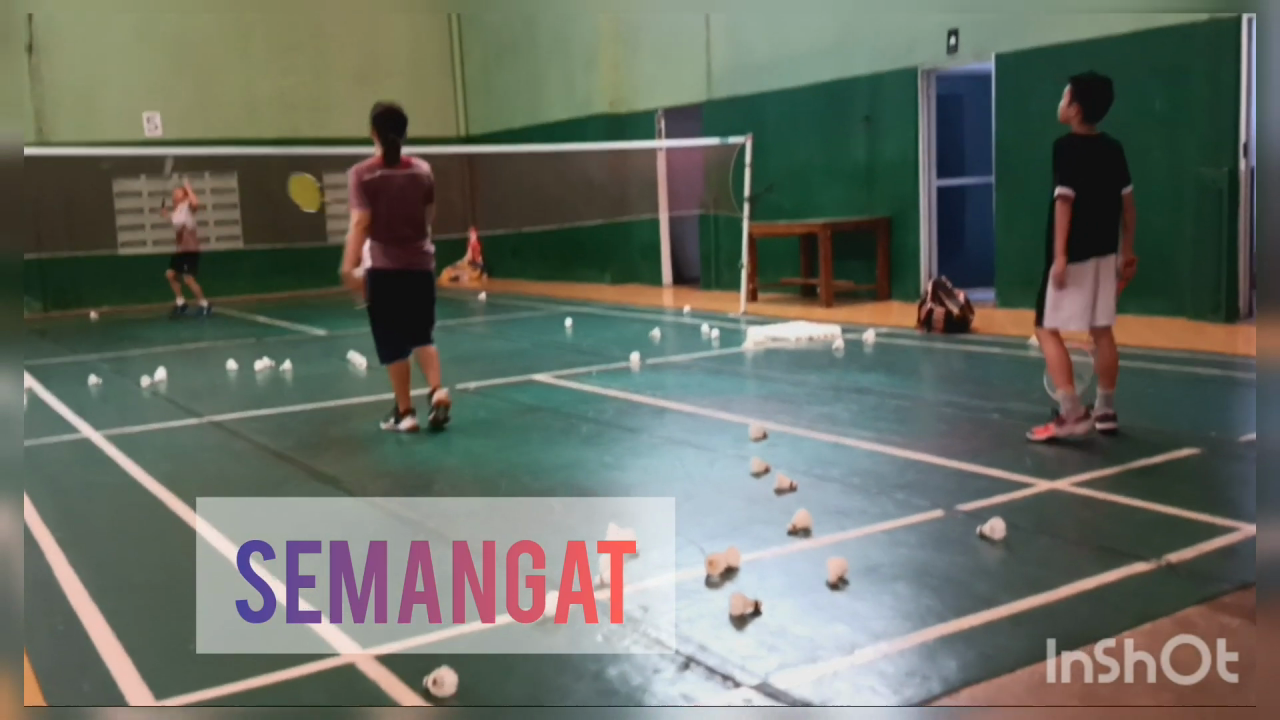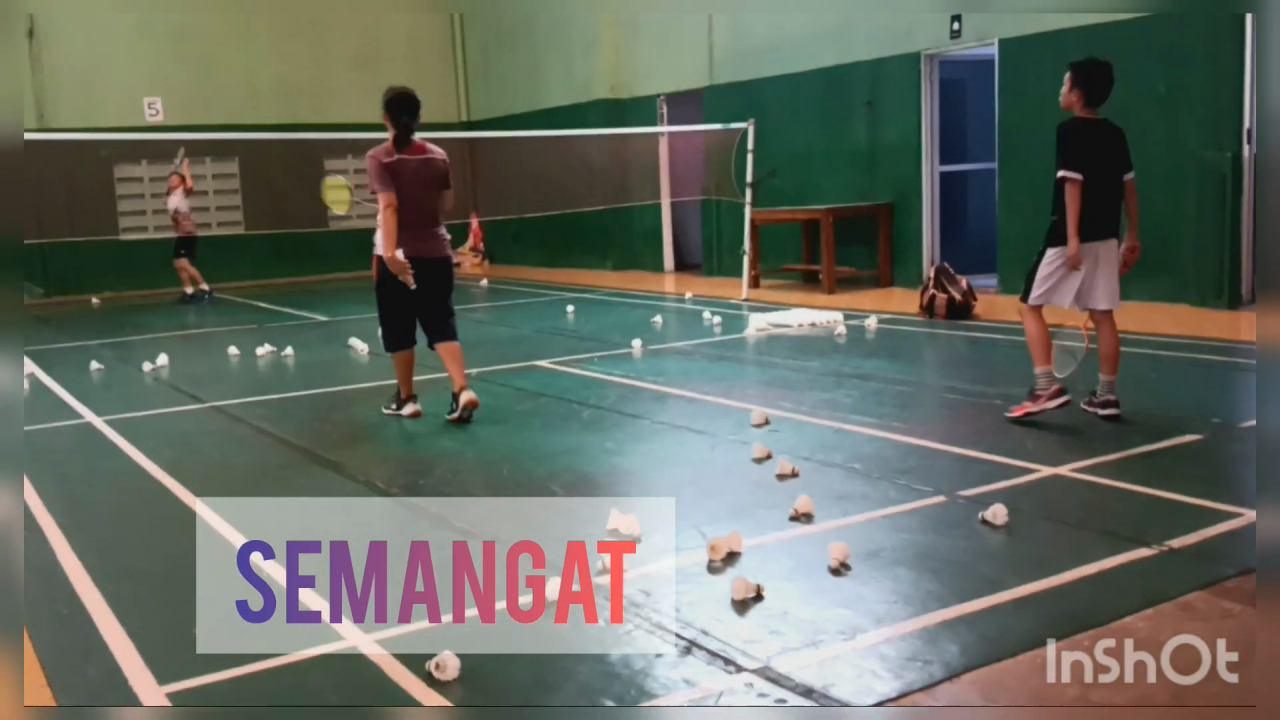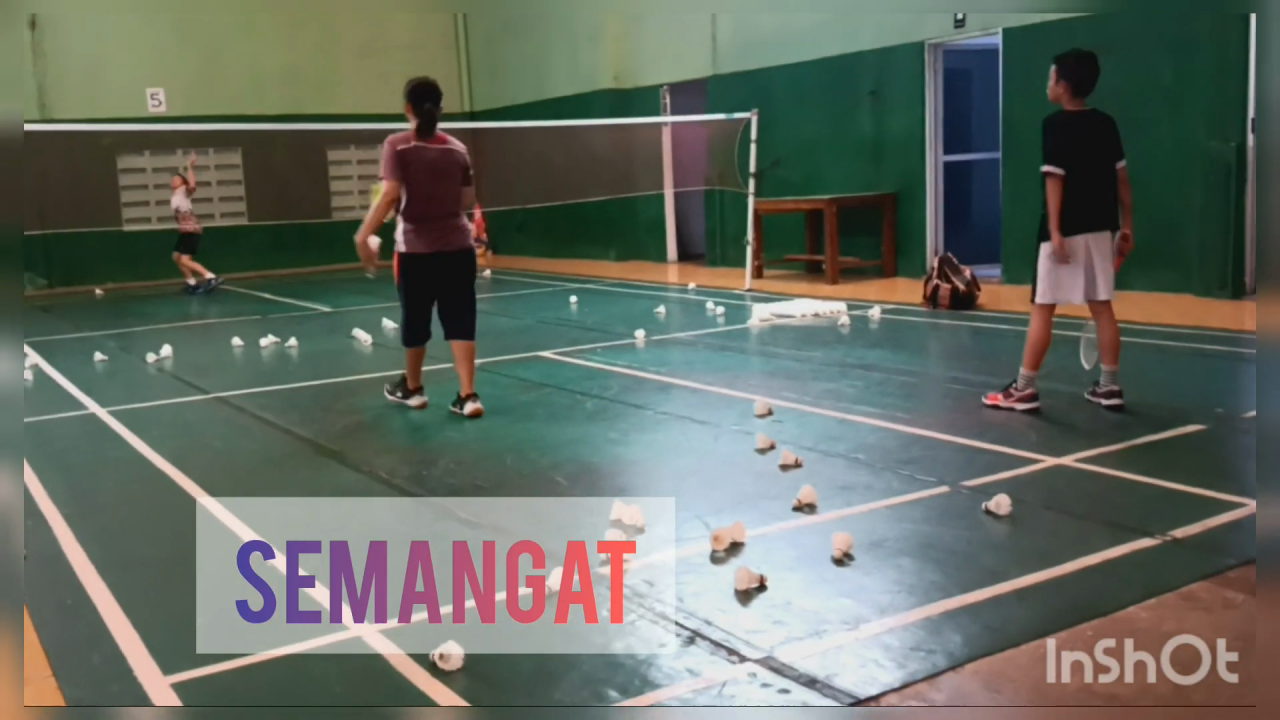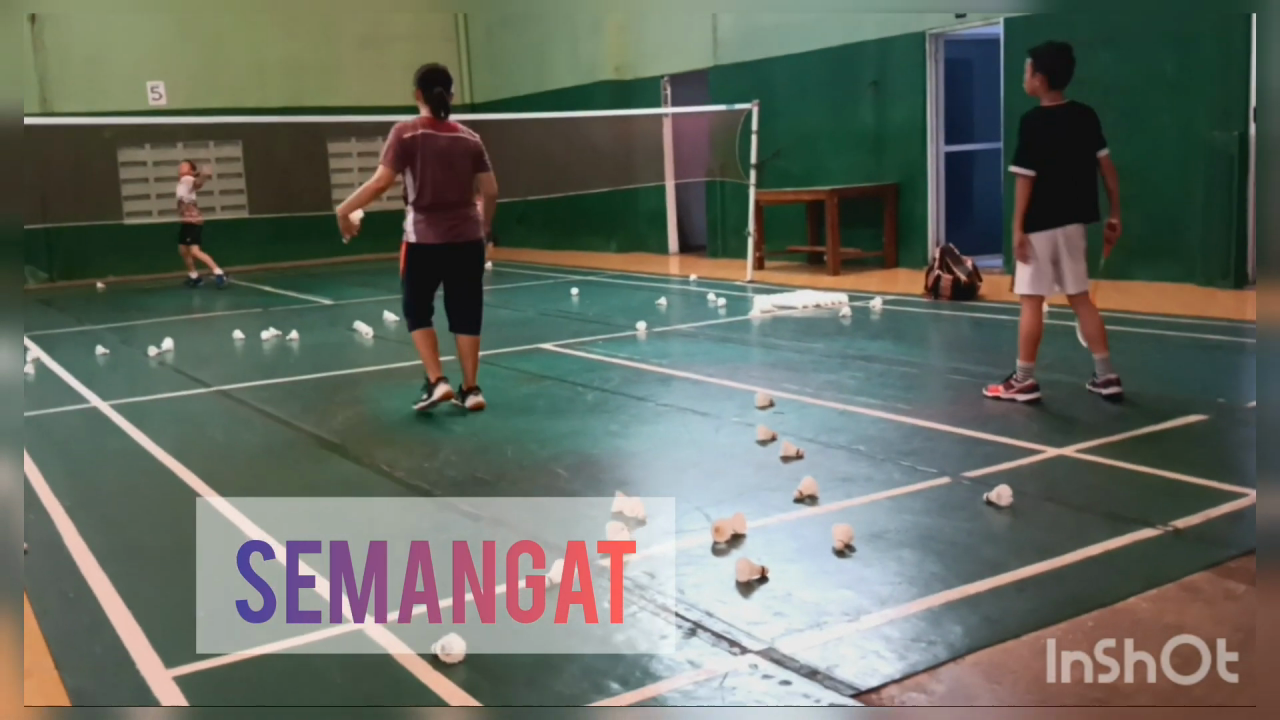
dt=0.2s
person 1, frame 1
left shoulder: (1066, 146)
right shoulder: (1113, 148)
left elbow: (1064, 202)
right elbow: (1127, 201)
left wrist: (1058, 254)
right wrist: (1127, 250)
left hip: (1075, 254)
right hip: (1105, 252)
left knee: (1048, 331)
right knee: (1101, 330)
left ankle: (1072, 413)
right ankle: (1104, 410)
person 1, frame 2
left shoulder: (1069, 130)
right shoulder: (1115, 134)
left elbow: (1073, 184)
right elbow: (1129, 190)
left wrist: (1072, 236)
right wrist: (1131, 238)
left hip: (1069, 238)
right hip: (1105, 237)
left knee: (1030, 307)
right knee: (1102, 315)
left ankle: (1047, 386)
right ankle: (1106, 396)
person 1, frame 3
left shoulder: (1056, 125)
right shoulder: (1107, 124)
left elbow: (1054, 180)
right elbow: (1122, 179)
left wrist: (1054, 232)
right wrist: (1126, 226)
left hip: (1067, 232)
right hip: (1100, 229)
left knee: (1043, 309)
right knee: (1102, 307)
left ankle: (1025, 389)
right ankle: (1109, 386)
person 1, frame 4
left shoulder: (1033, 122)
right shoulder: (1086, 116)
left elbow: (1024, 179)
right elbow: (1107, 168)
left wrist: (1017, 229)
right wrist: (1114, 215)
left hip: (1041, 224)
right hip: (1076, 220)
left knee: (1031, 300)
right knee: (1080, 298)
left ankle: (1024, 381)
right ankle: (1106, 376)
person 2, frame 1
left shoulder: (363, 174)
right shoulder: (423, 170)
left elbow: (359, 223)
left wrist: (349, 265)
left hip: (383, 268)
right hip: (421, 264)
left knee: (391, 341)
right knee: (420, 333)
left ankle: (405, 413)
right ankle: (437, 391)
person 2, frame 2
left shoulder: (379, 158)
right shoulder: (437, 156)
left elbow: (388, 206)
right elbow: (445, 205)
left wrist: (389, 250)
left hip: (399, 255)
right hip: (435, 251)
left knee: (398, 328)
right knee: (441, 322)
left ankle: (406, 399)
right ankle: (462, 391)
person 2, frame 3
left shoulder: (398, 145)
right shoulder: (457, 149)
left elbow: (389, 195)
right elbow: (468, 202)
left wrist: (363, 234)
left hip: (417, 248)
right hip: (458, 245)
left knee: (415, 322)
right knee: (460, 319)
left ankle: (411, 388)
right ankle: (468, 396)
person 2, frame 4
left shoulder: (405, 134)
right shoulder: (469, 138)
left elbow: (380, 182)
right elbow: (490, 192)
left wrist: (344, 210)
right wrist: (484, 226)
left hip: (424, 239)
right hip: (468, 238)
left knee: (417, 311)
right knee: (466, 314)
left ankle: (436, 381)
right ankle: (470, 389)
